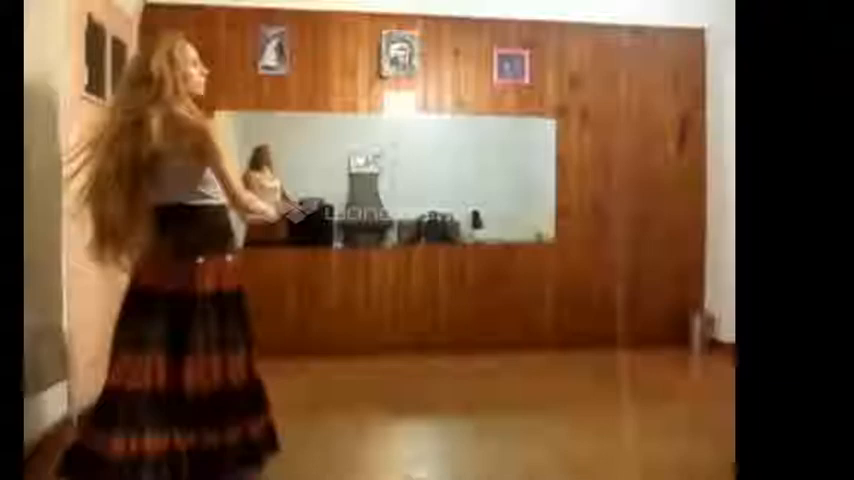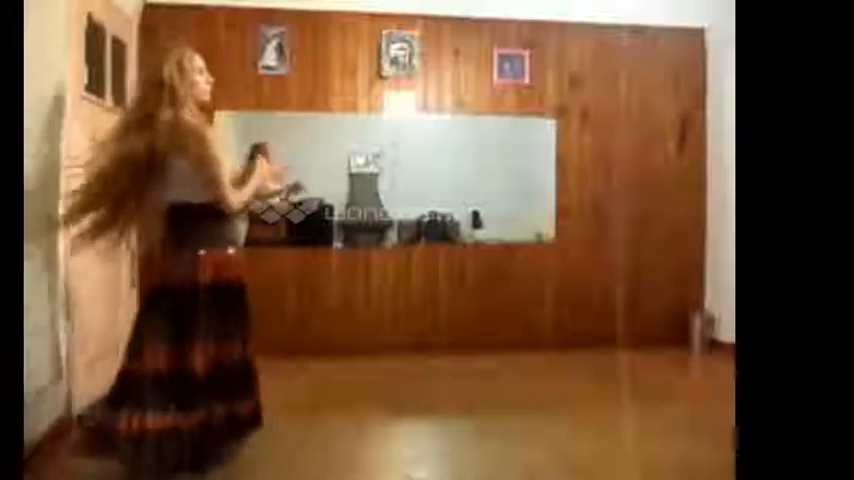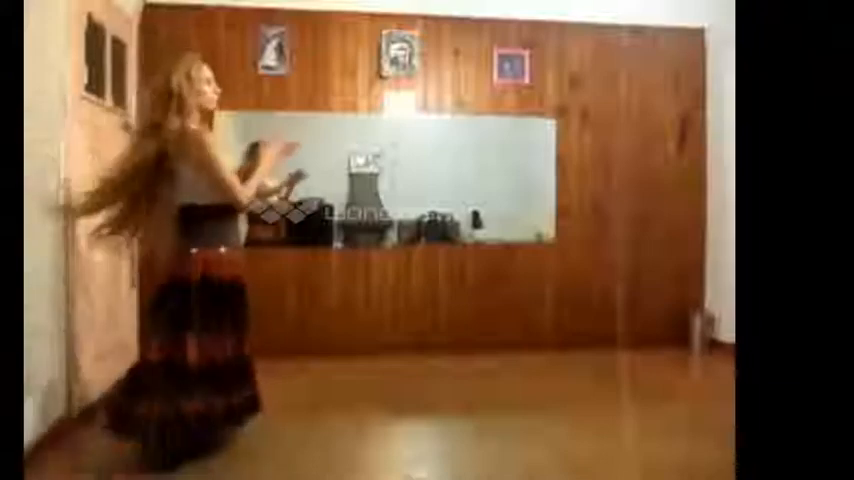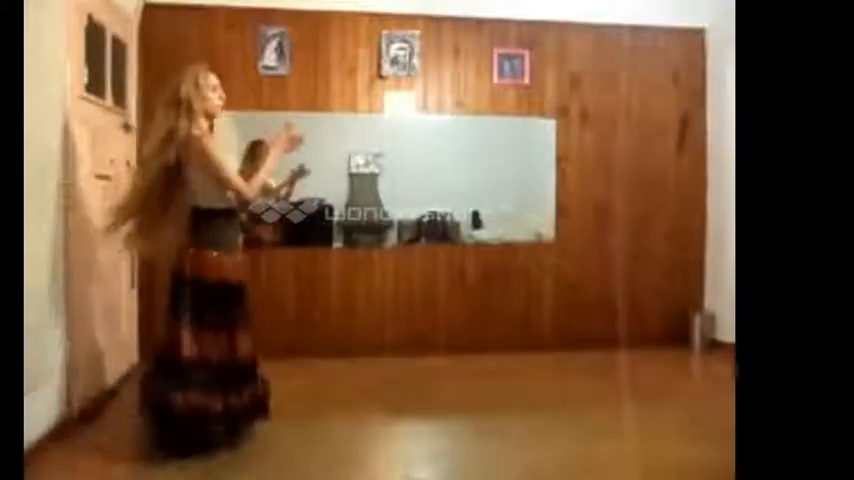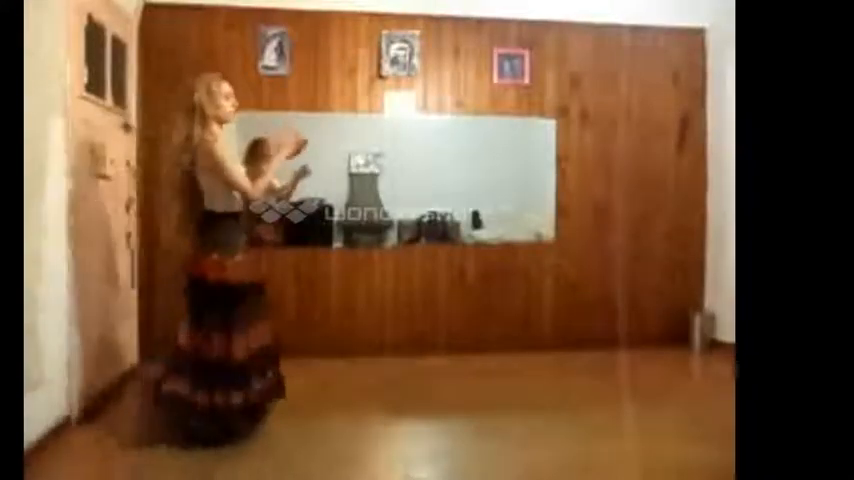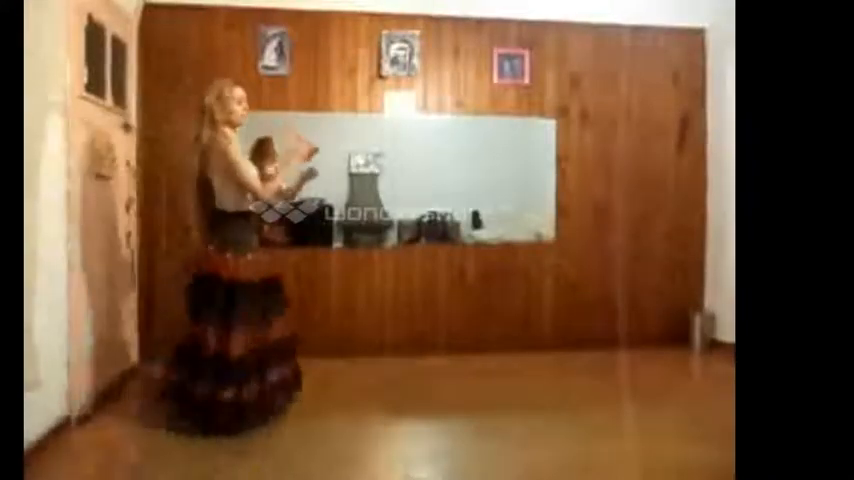
dt=0.2s
person 1, frame 1
left shoulder: (147, 125)
right shoulder: (192, 124)
left elbow: (150, 197)
right elbow: (240, 200)
right wrist: (266, 211)
left hip: (165, 249)
right hip: (206, 249)
left knee: (163, 353)
right knee: (208, 357)
person 1, frame 2
left shoulder: (165, 128)
right shoulder: (193, 127)
right elbow: (229, 201)
right wrist: (260, 176)
left hip: (181, 244)
right hip: (211, 245)
left knee: (177, 342)
right knee: (210, 344)
left ankle: (167, 441)
right ankle: (197, 440)
person 1, frame 3
left shoulder: (177, 133)
right shoulder: (195, 135)
right elbow: (239, 197)
left wrist: (264, 163)
right wrist: (267, 159)
left hip: (193, 242)
right hip: (211, 245)
left knee: (189, 338)
right knee: (209, 339)
left ankle: (167, 429)
right ankle: (195, 432)
person 1, frame 4
left shoulder: (194, 137)
right shoulder: (199, 139)
left elbow: (228, 187)
right elbow: (246, 192)
left wrist: (272, 154)
right wrist: (274, 153)
left hip: (210, 240)
right hip: (214, 245)
left knee: (204, 333)
right knee: (216, 335)
left ankle: (194, 419)
right ankle: (201, 424)
person 1, frame 5
left shoulder: (207, 141)
right shoulder: (209, 143)
left elbow: (241, 188)
right elbow: (251, 192)
left wrist: (278, 157)
right wrist: (278, 156)
left hip: (222, 240)
right hip: (222, 243)
left knee: (226, 329)
right knee: (222, 331)
left ankle: (210, 413)
right ankle: (214, 418)
person 1, frame 6
left shoulder: (221, 142)
right shoulder: (224, 143)
left elbow: (254, 191)
right elbow: (263, 194)
right wrist: (292, 160)
left hip: (232, 238)
right hip: (234, 242)
left knee: (236, 325)
right knee: (231, 328)
right ankle: (221, 410)
